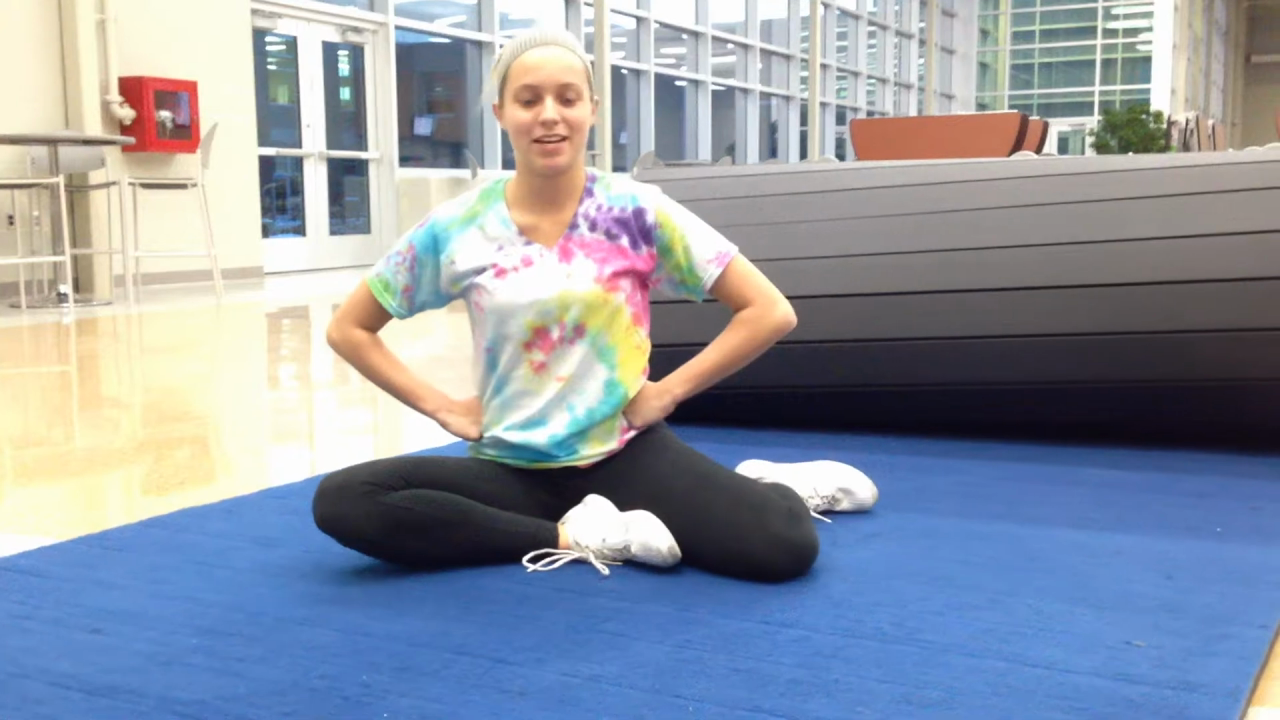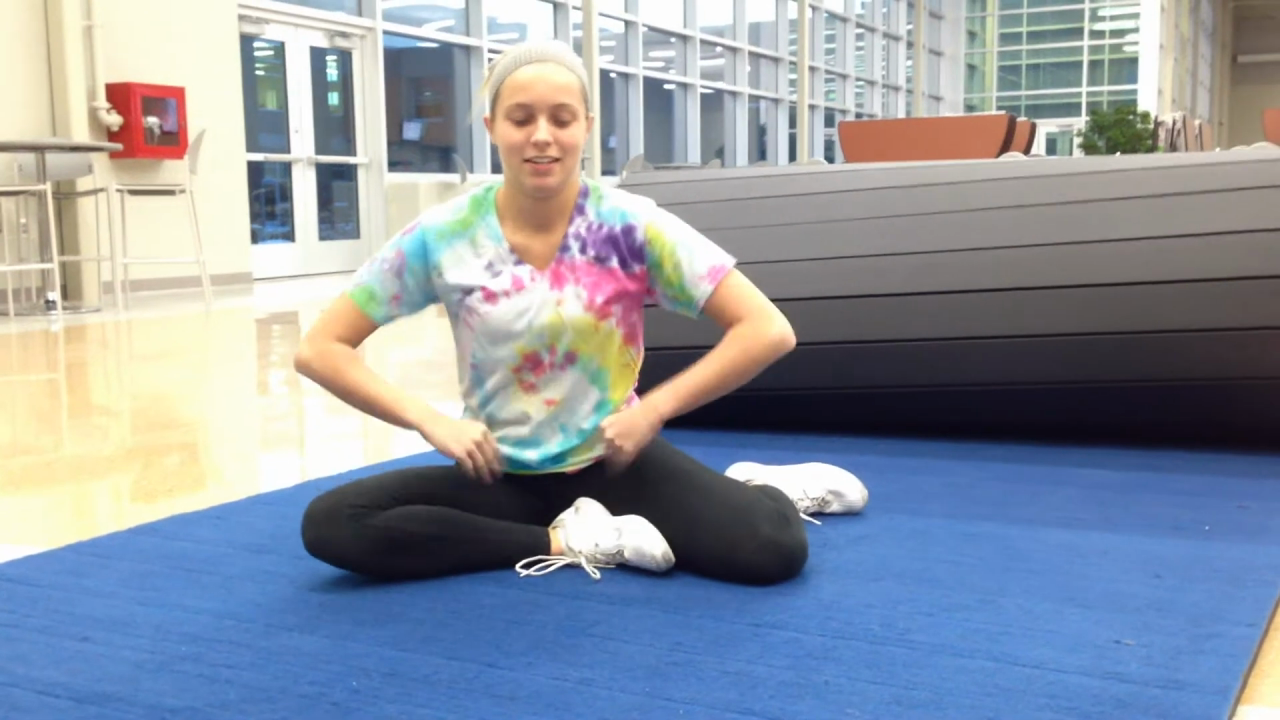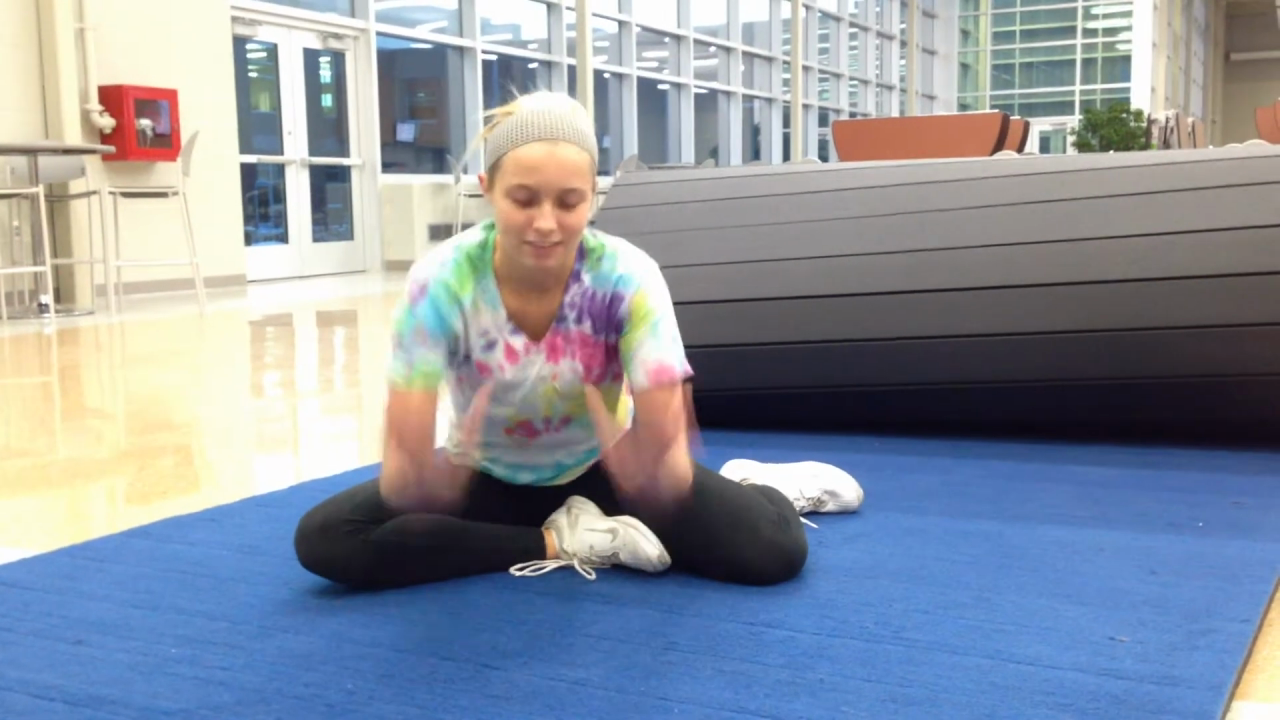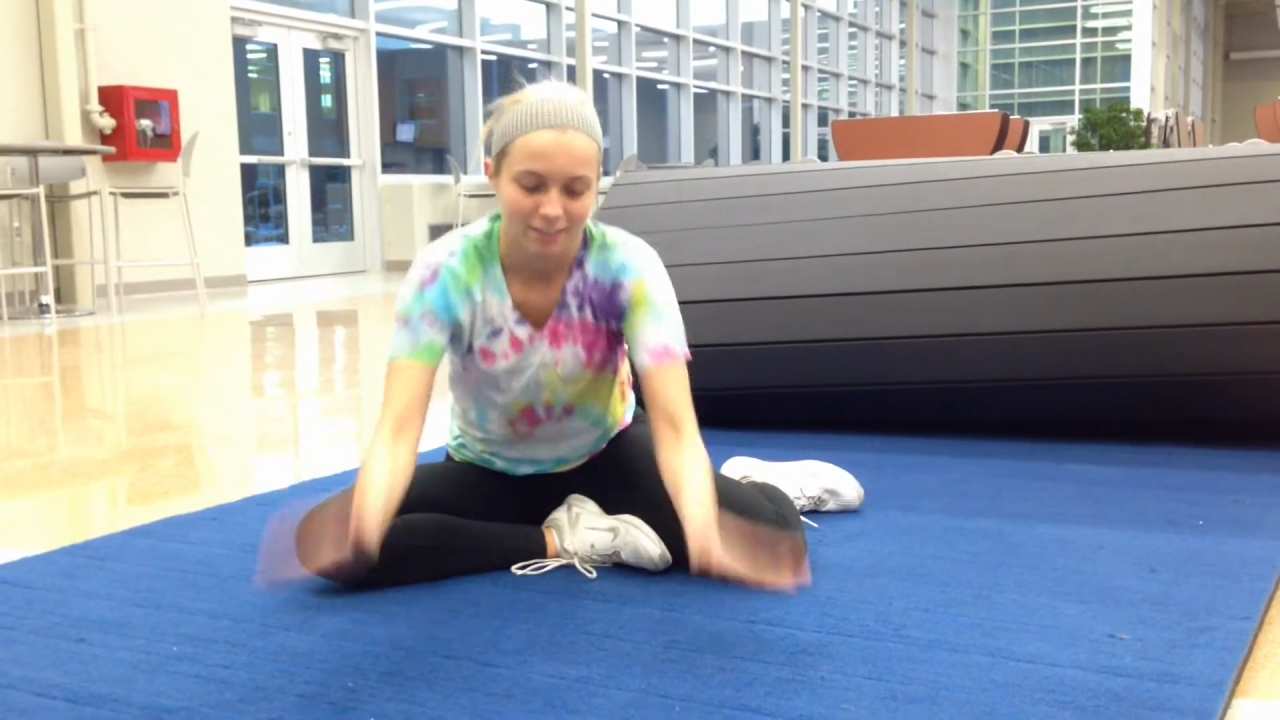
dt=0.7s
person 1, frame 1
left shoulder: (638, 214)
right shoulder: (455, 230)
left elbow: (770, 312)
right elbow: (348, 329)
left wrist: (666, 392)
right wrist: (443, 406)
left hip: (624, 455)
right hip: (508, 468)
left knee: (786, 546)
right knee: (340, 502)
left ankle: (766, 485)
right ankle: (575, 538)
person 1, frame 2
left shoulder: (630, 226)
right shoulder: (442, 236)
left elbow: (768, 331)
right elbow: (319, 350)
left wrist: (653, 409)
right wrist: (430, 420)
left hip: (611, 462)
right hip: (495, 475)
left knee: (775, 547)
right knee: (329, 526)
left ankle: (759, 486)
right ankle: (567, 542)
person 1, frame 3
left shoulder: (628, 280)
right shoulder: (442, 283)
left elbow: (670, 436)
right elbow: (403, 446)
left wrist: (662, 472)
right wrist: (417, 479)
left hip: (602, 465)
right hip: (488, 479)
left knee: (777, 546)
right knee: (321, 541)
right ankle: (557, 537)
person 1, frame 4
left shoulder: (629, 267)
right shoulder: (445, 271)
left elbow: (674, 423)
right elbow: (398, 428)
left wrist: (704, 529)
right wrist: (362, 525)
left hip: (606, 458)
right hip: (486, 474)
left knee: (770, 535)
right ankle: (565, 539)
